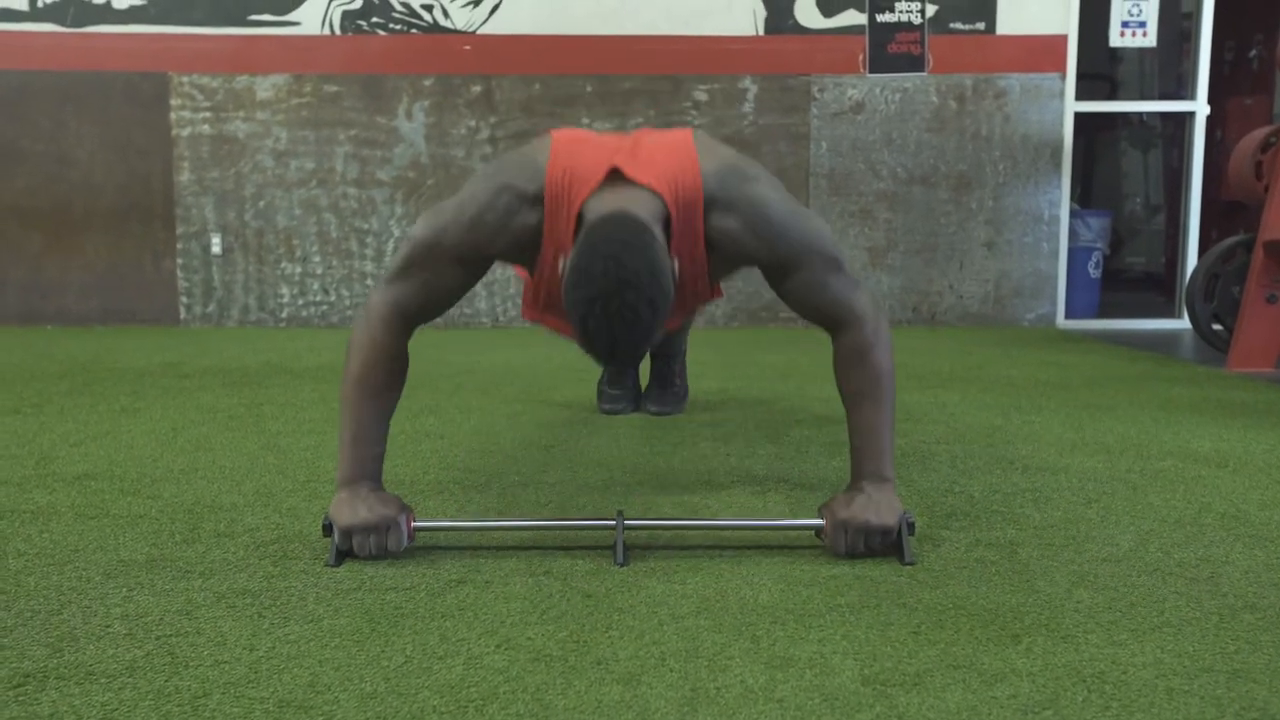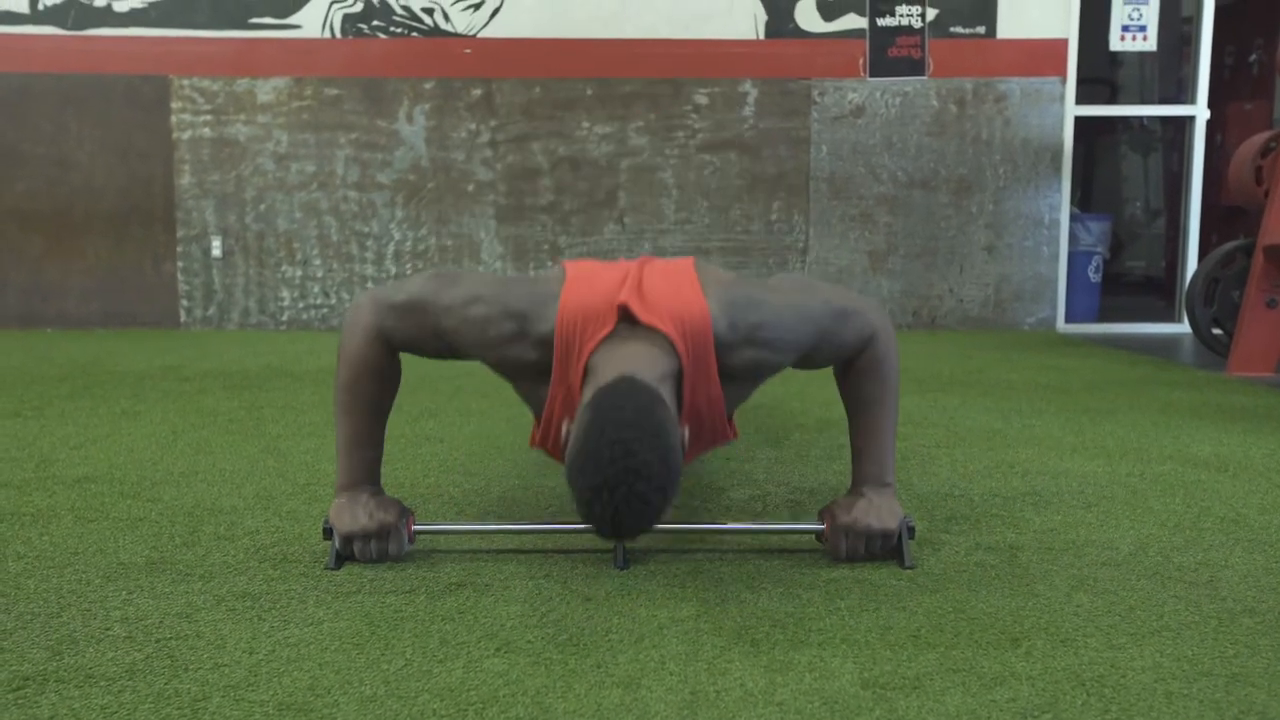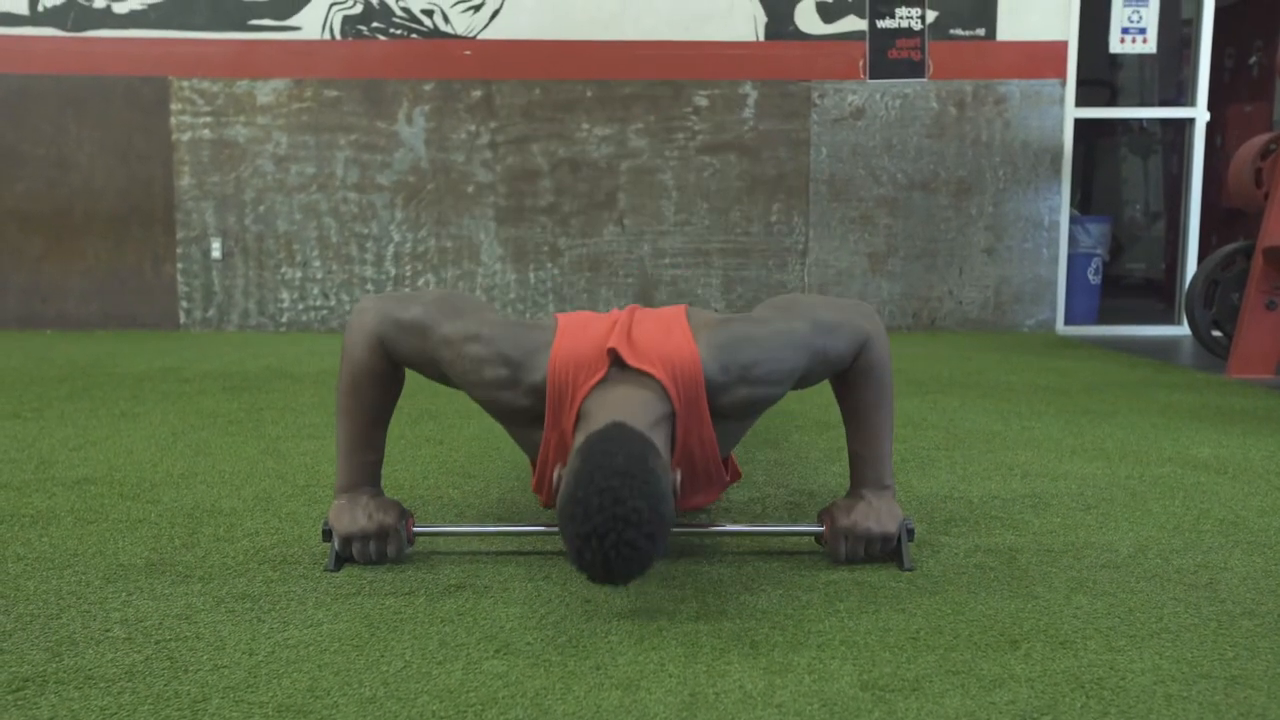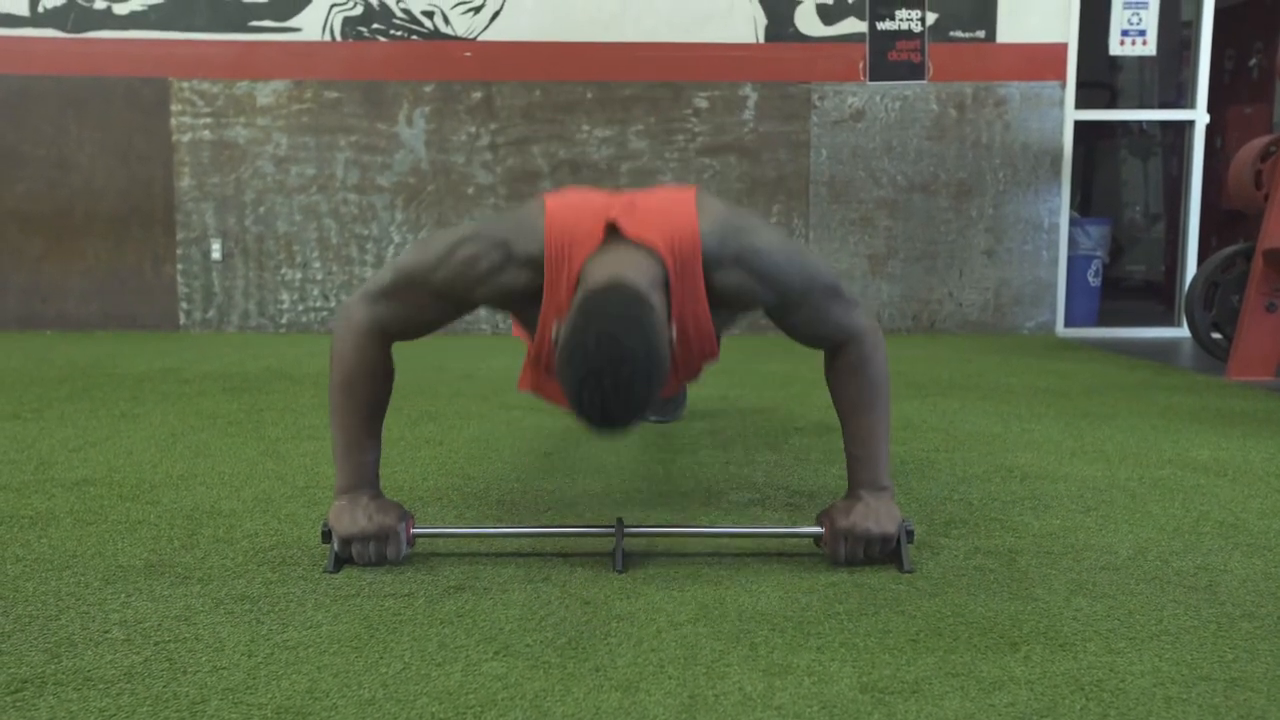
dt=0.3s
person 1, frame 1
left shoulder: (731, 208)
right shoulder: (513, 203)
left elbow: (856, 319)
right elbow: (386, 311)
left wrist: (874, 479)
right wrist: (357, 481)
left ankle: (671, 359)
right ankle: (619, 362)
person 1, frame 2
left shoulder: (735, 335)
right shoulder: (525, 327)
left elbow: (871, 331)
right elbow: (367, 319)
left wrist: (875, 487)
right wrist: (355, 489)
right hip: (572, 337)
person 1, frame 3
left shoulder: (726, 372)
right shoulder: (523, 378)
left elbow: (864, 330)
right elbow: (370, 323)
left wrist: (874, 490)
right wrist: (355, 492)
left hip: (688, 383)
right hip: (572, 376)
person 1, frame 4
left shoulder: (725, 257)
right shoulder: (515, 258)
left elbow: (856, 334)
right elbow: (361, 319)
left wrist: (873, 491)
right wrist: (355, 491)
right hip: (567, 303)
